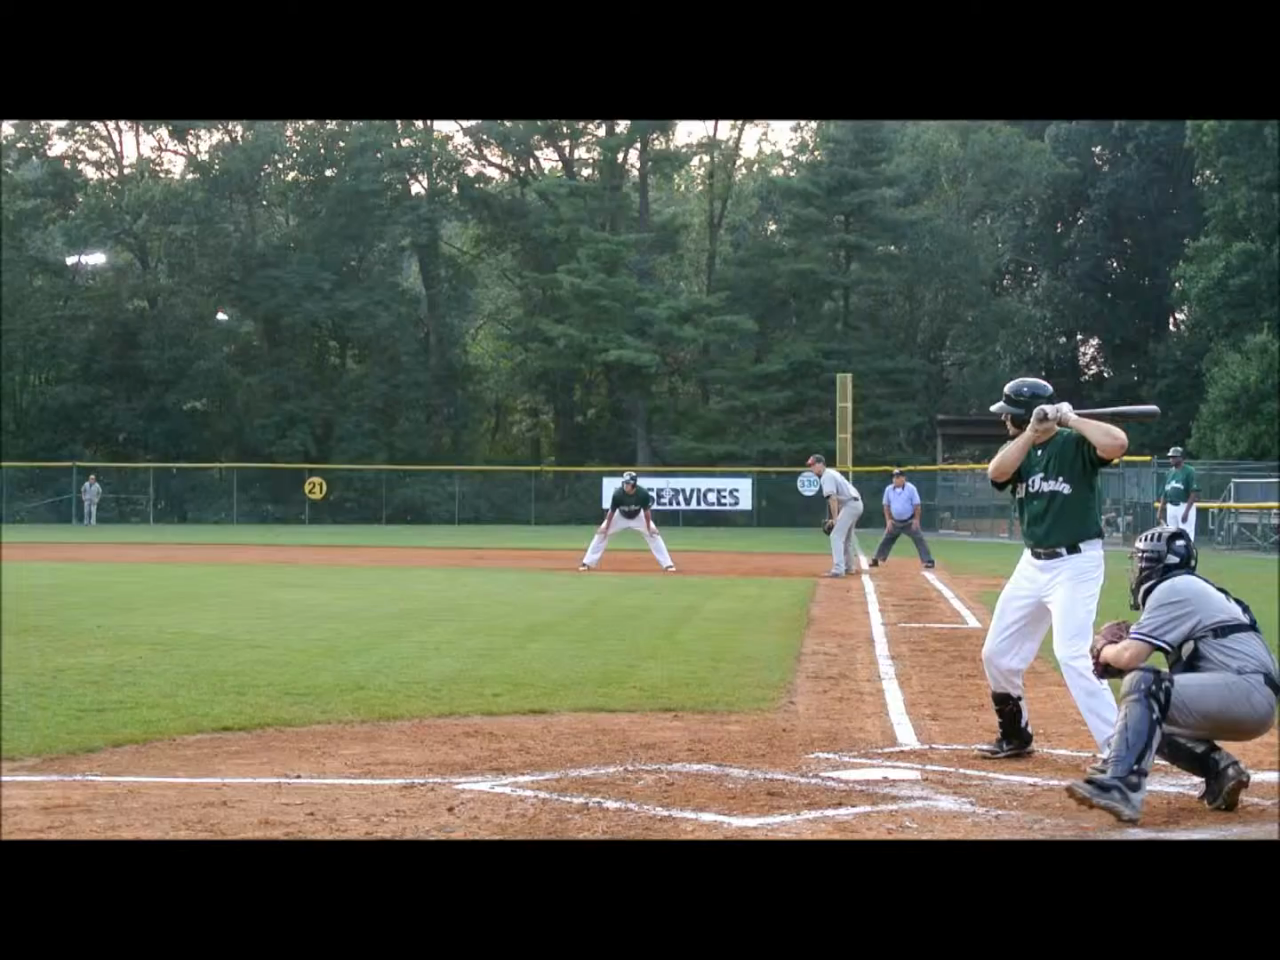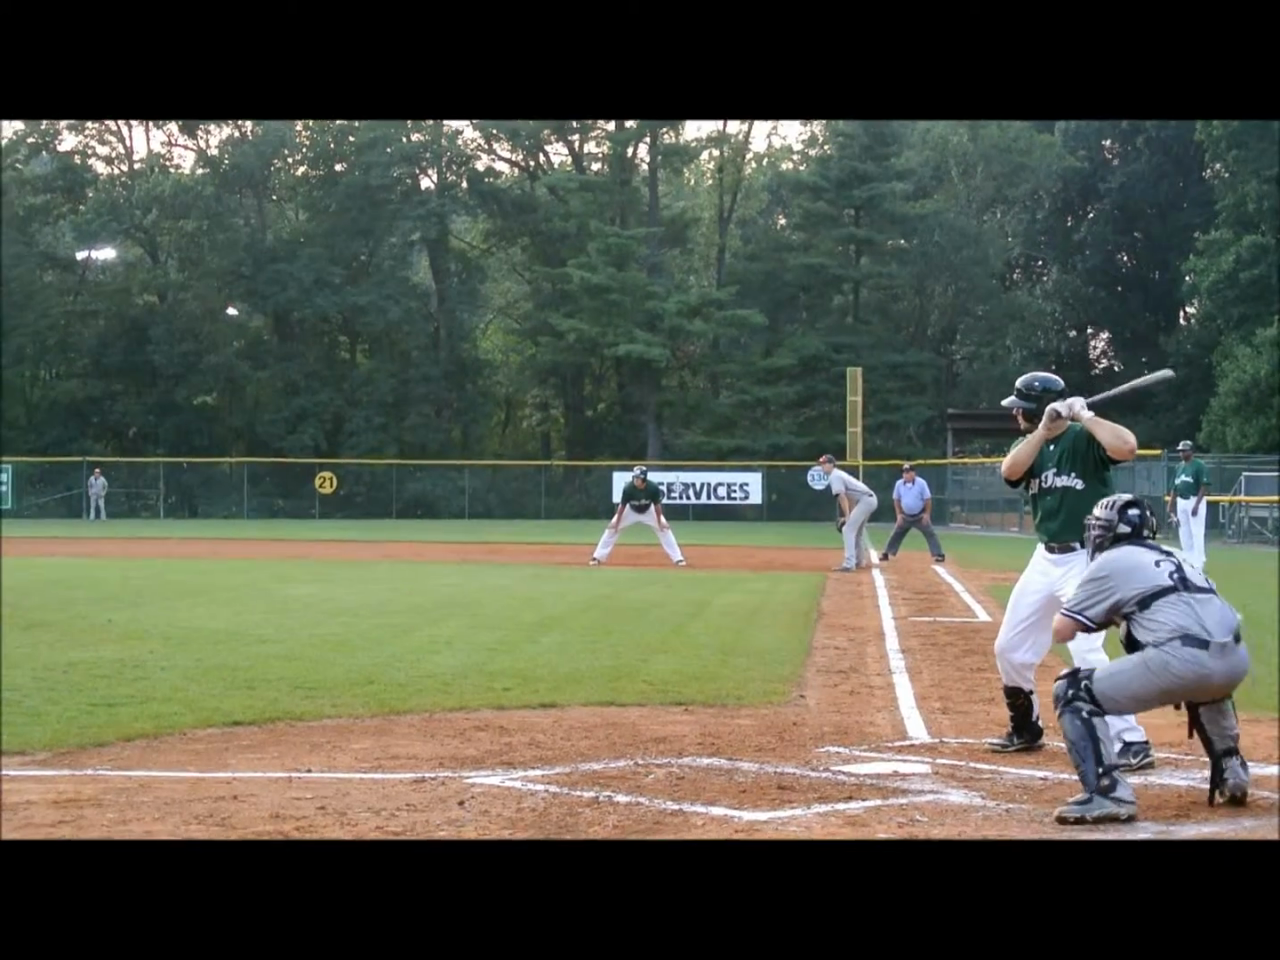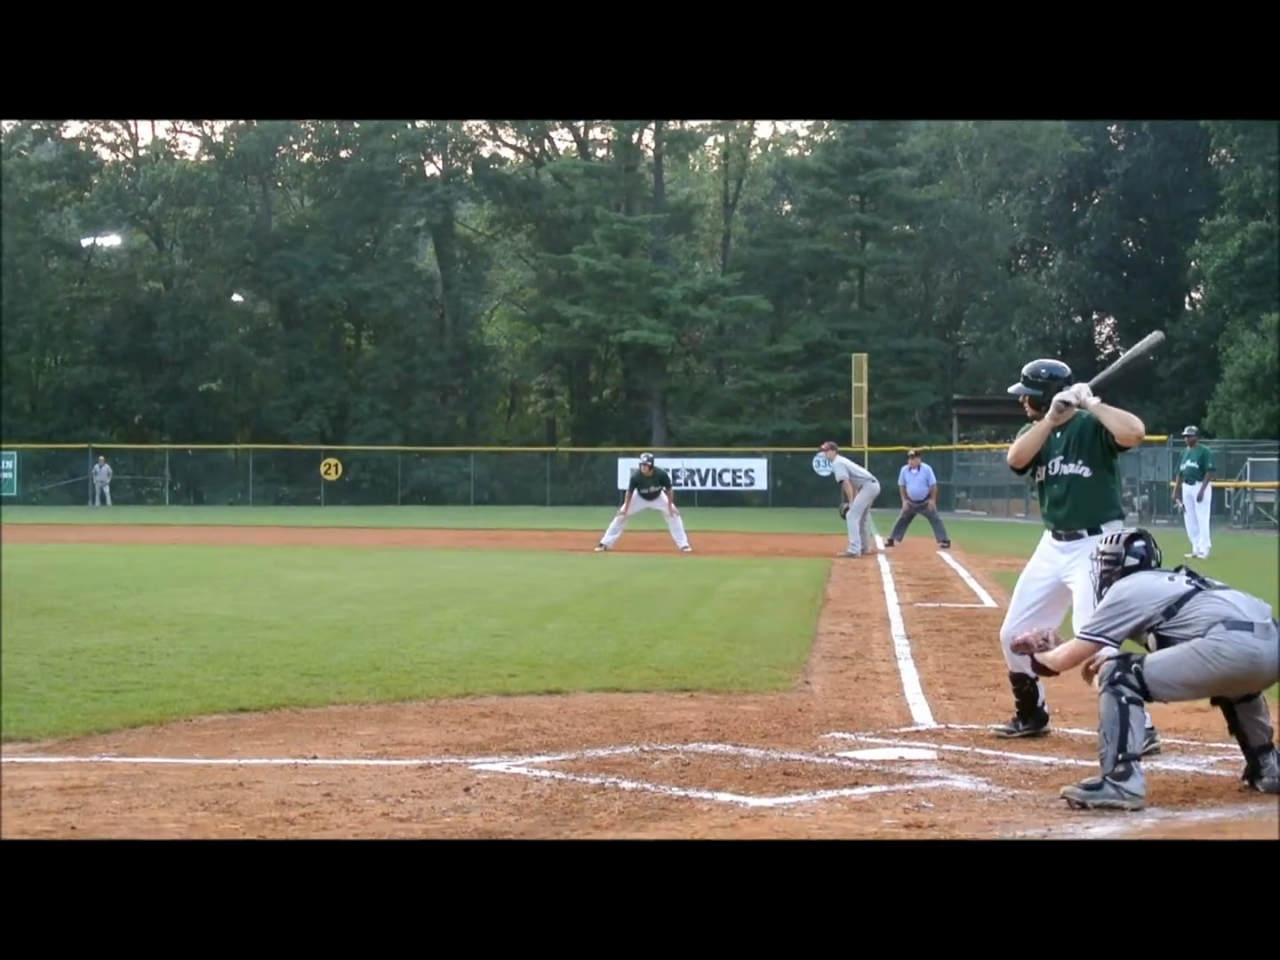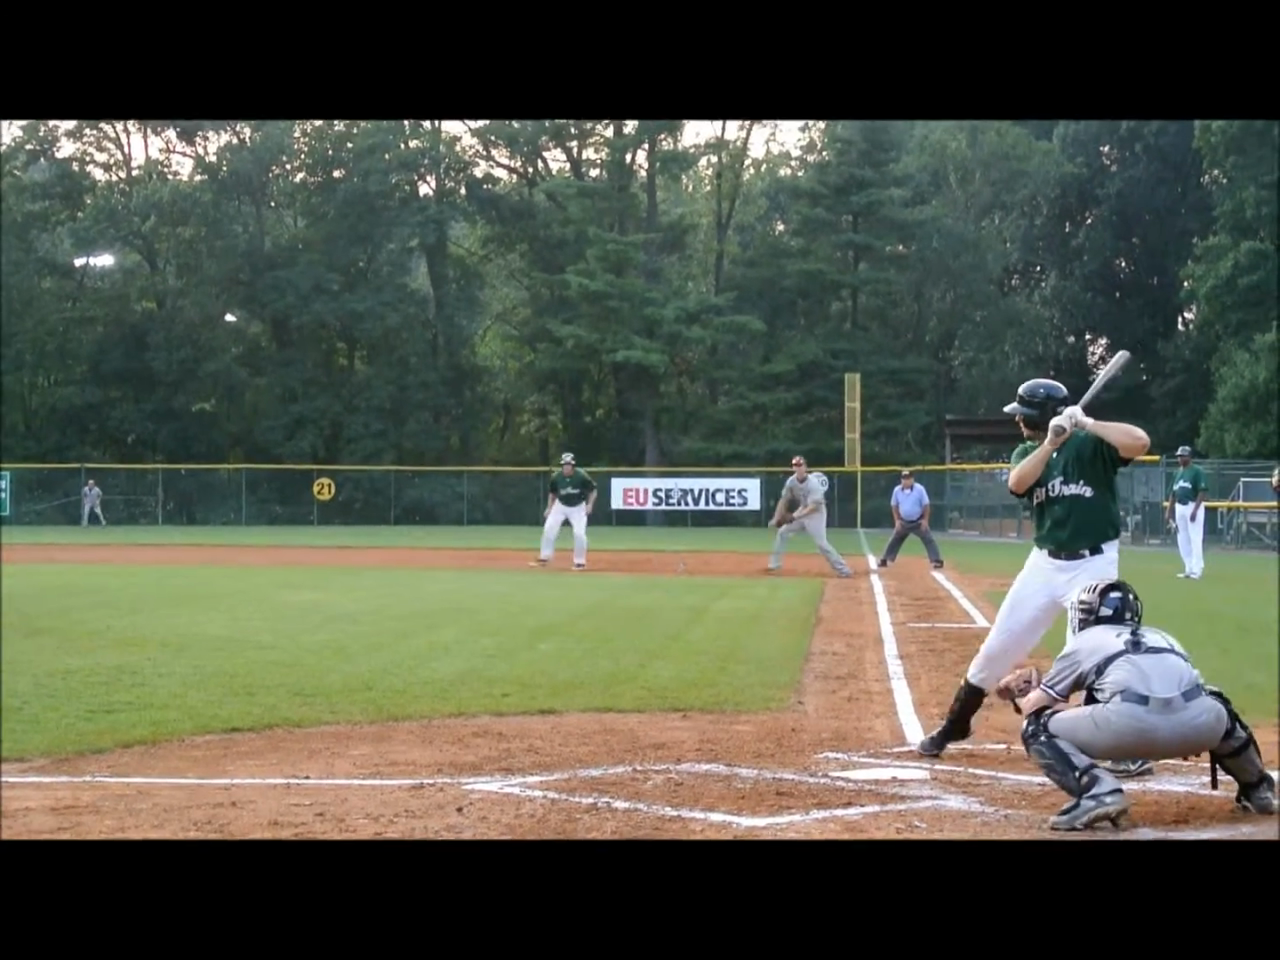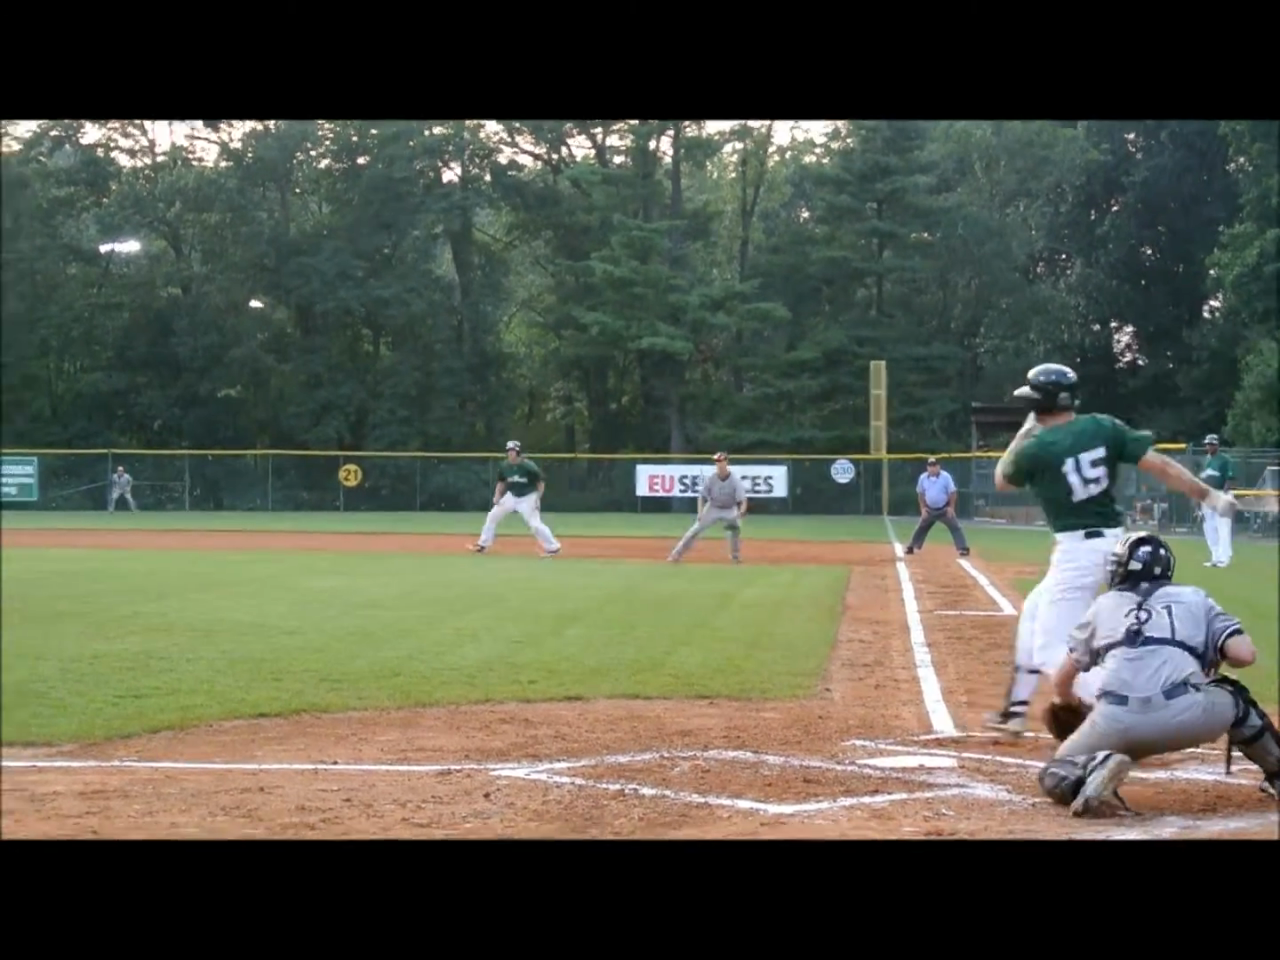
dt=0.7s
person 1, frame 1
left shoulder: (1076, 444)
right shoulder: (1018, 447)
left elbow: (1118, 443)
right elbow: (996, 473)
left wrist: (1070, 419)
right wrist: (1033, 432)
left hip: (1076, 564)
right hip: (1032, 564)
left knee: (1072, 655)
right knee: (998, 653)
right ankle: (1015, 734)
person 1, frame 2
left shoulder: (1086, 438)
right shoulder: (1029, 442)
left elbow: (1127, 447)
right elbow: (1010, 471)
left wrist: (1083, 415)
right wrist: (1045, 429)
left hip: (1088, 559)
right hip: (1046, 559)
left knee: (1084, 650)
right knee: (1010, 647)
left ankle: (1133, 743)
right ankle: (1026, 729)
person 1, frame 3
left shoulder: (1093, 425)
right shoulder: (1035, 429)
left elbow: (1134, 433)
right elbow: (1016, 458)
left wrist: (1090, 402)
right wrist: (1051, 417)
left hip: (1097, 546)
right hip: (1052, 546)
right knee: (1015, 634)
left ankle: (1140, 728)
right ankle: (1031, 714)
person 1, frame 4
left shoulder: (1088, 443)
right shoulder: (1028, 452)
left elbow: (1139, 442)
right elbow: (1017, 483)
left wrist: (1085, 422)
right wrist: (1051, 442)
left hip: (1092, 565)
right hip: (1043, 564)
right knee: (997, 649)
right ankle: (956, 724)
person 1, frame 5
left shoulder: (1036, 447)
right shoulder: (1102, 427)
left elbow: (1003, 481)
right elbow: (1159, 465)
left wrist: (1025, 430)
right wrist: (1207, 494)
left hip: (1080, 551)
right hip: (1112, 542)
left knee: (1055, 647)
right knee: (1036, 614)
right ankle: (1015, 710)
person 2, frame 1
left shoulder: (1175, 588)
right shoulder: (1193, 591)
left elbow: (1130, 656)
right elbow: (1187, 680)
left wrist: (1105, 650)
right wrist: (1120, 663)
left hip: (1248, 693)
right hip: (1250, 701)
left knee: (1142, 688)
right knee: (1151, 722)
left ankle: (1121, 787)
right ankle: (1221, 770)
person 2, frame 2
left shoulder: (1109, 562)
right shoulder: (1170, 556)
left elbow: (1061, 632)
left wrist: (1096, 615)
left hip: (1187, 658)
right hip: (1235, 657)
left knee: (1070, 691)
left ankle: (1106, 793)
right ankle: (1229, 772)
person 2, frame 3
left shoulder: (1126, 590)
right shoulder: (1177, 580)
left elbow: (1066, 660)
left wrist: (1040, 655)
right wrist: (1106, 659)
left hip: (1235, 647)
left knee: (1119, 678)
left ankle: (1120, 784)
person 2, frame 4
left shoulder: (1083, 642)
right shoulder: (1162, 637)
left elbow: (1033, 707)
left wrist: (1019, 697)
left hip: (1133, 721)
right hip: (1197, 722)
left knee: (1036, 730)
left ankle: (1098, 793)
right ankle: (1258, 789)
person 2, frame 5
left shoulder: (1104, 606)
right shoulder: (1195, 598)
left elbow: (1064, 676)
right elbow: (1244, 655)
left wrist: (1067, 701)
right wrist: (1212, 655)
left hip: (1119, 722)
right hip: (1187, 714)
left knee: (1054, 778)
right knee: (1233, 698)
left ankle: (1096, 766)
